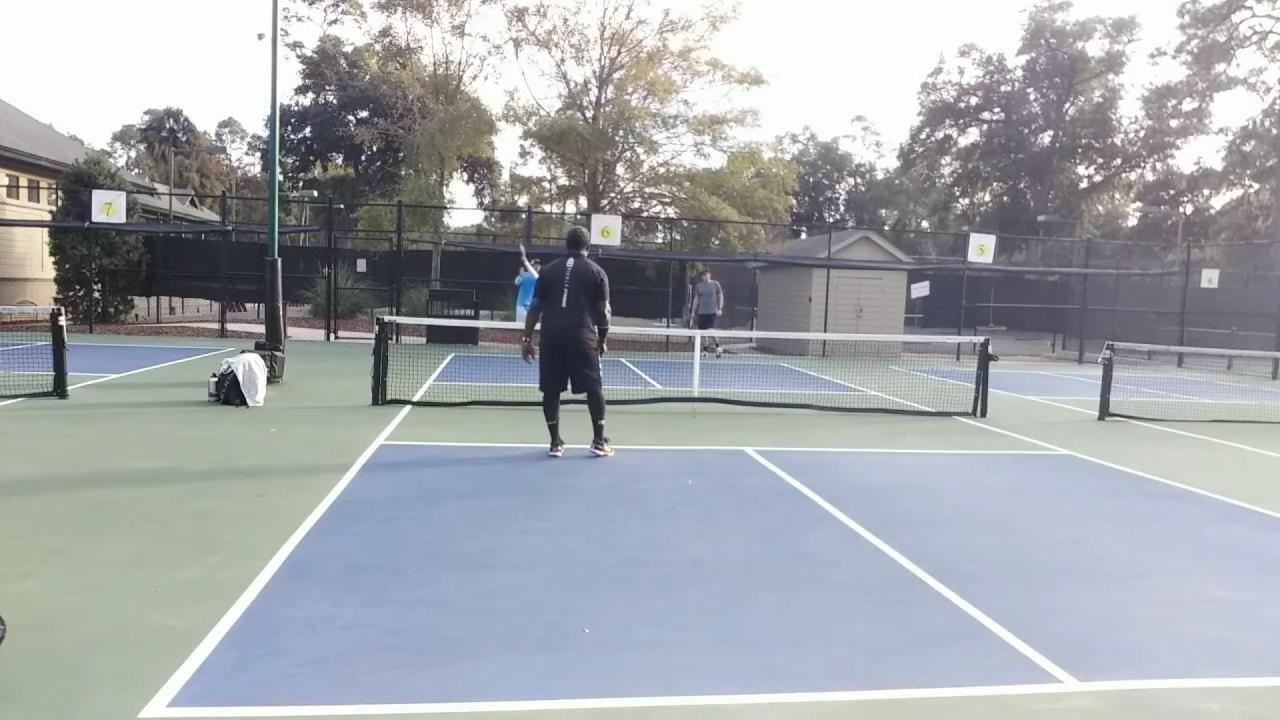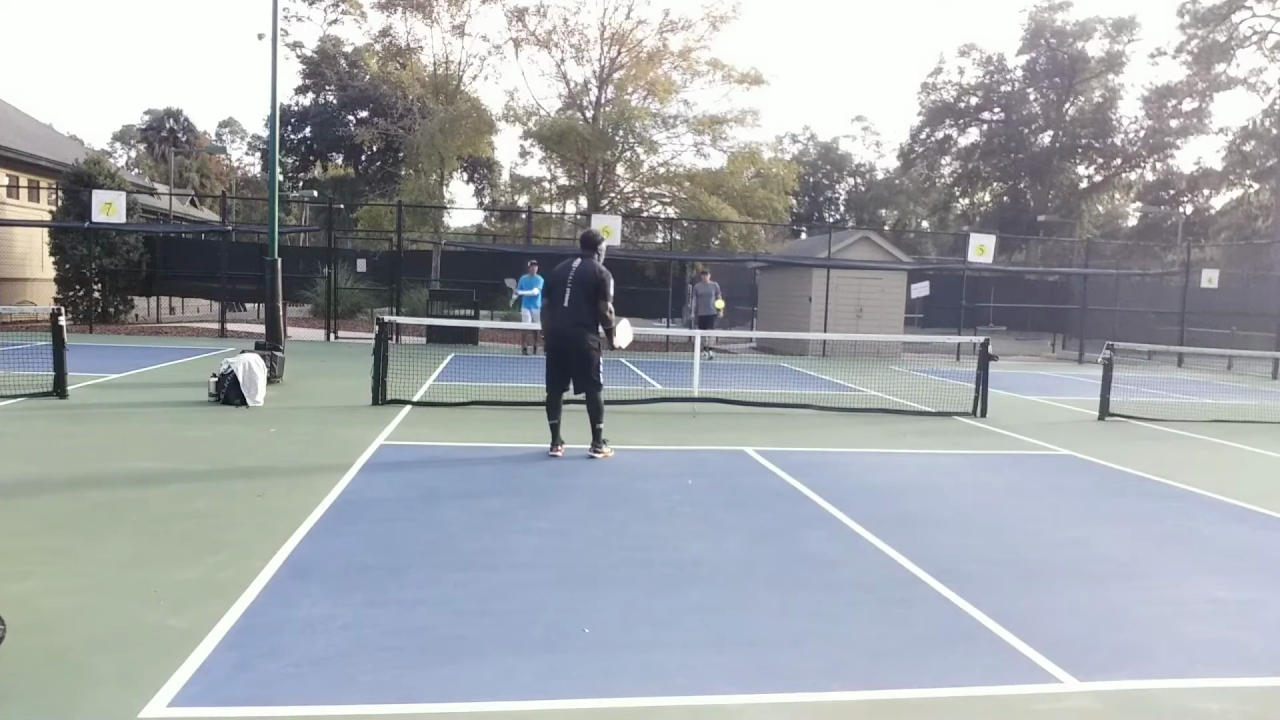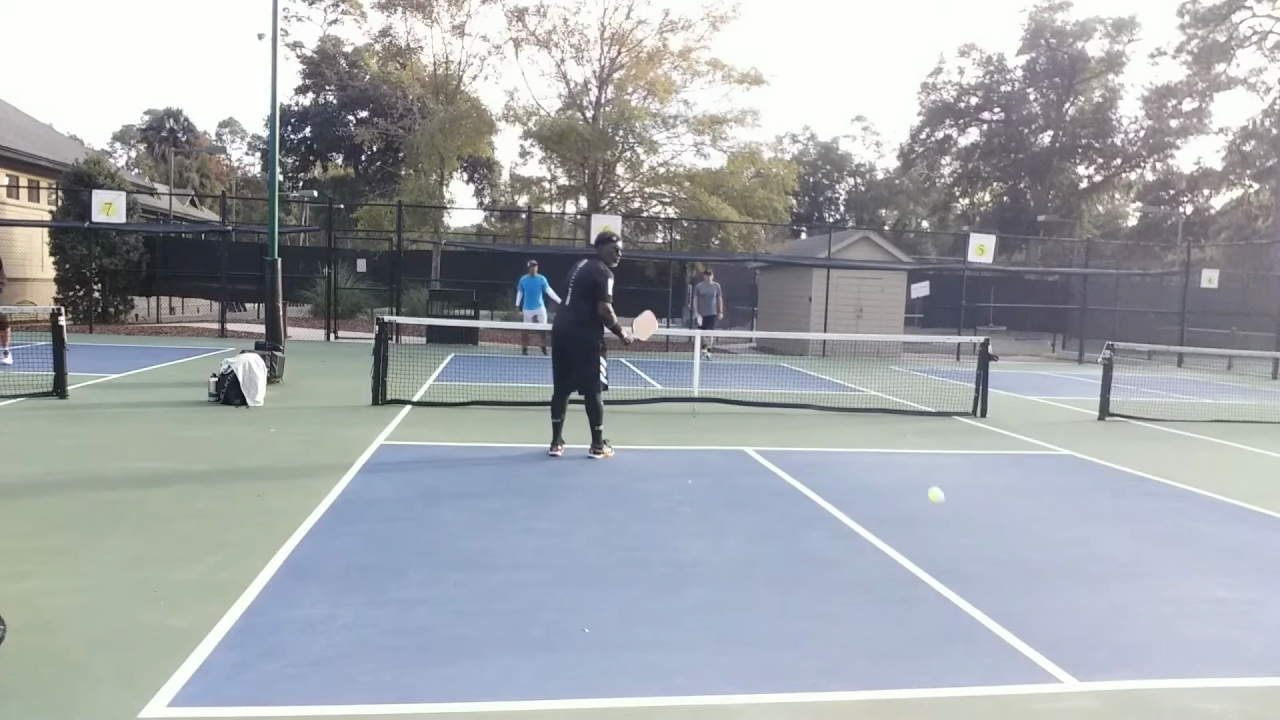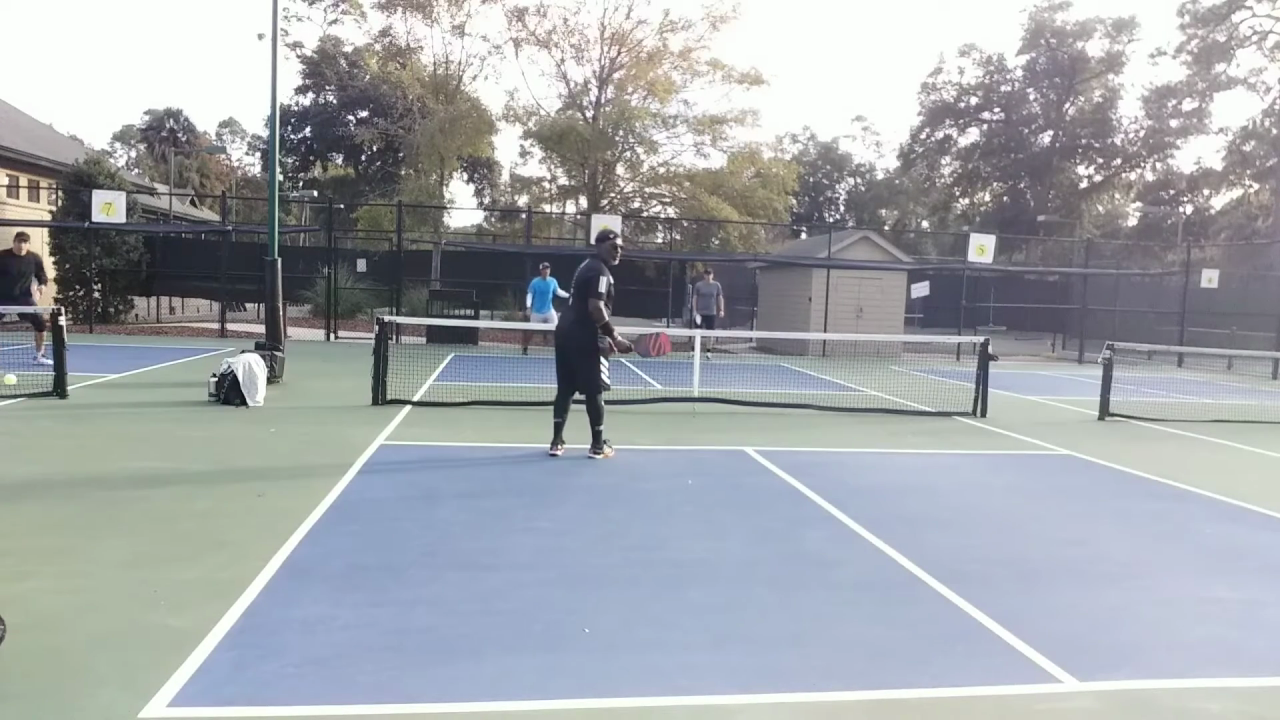
dt=0.3s
person 1, frame 1
left shoulder: (549, 270)
right shoulder: (596, 271)
left elbow: (534, 308)
right elbow: (603, 311)
left wrist: (527, 339)
right wrist: (602, 340)
left hip: (551, 336)
right hip: (581, 336)
left knee: (551, 390)
right knee: (594, 388)
left ankle: (556, 442)
right ankle: (599, 442)
person 1, frame 2
left shoulder: (559, 269)
right shoulder: (601, 273)
left elbow: (546, 306)
right elbow: (605, 311)
left wrist: (546, 336)
right wrist: (611, 337)
left hip: (555, 335)
right hip: (583, 337)
left knee: (554, 390)
right knee: (593, 390)
left ankle: (556, 442)
right ankle: (597, 444)
person 1, frame 3
left shoulder: (579, 267)
right shoulder: (603, 273)
right elbow: (604, 310)
right wrist: (621, 334)
left hip: (561, 332)
right hip: (584, 337)
left knee: (561, 390)
right knee: (593, 390)
left ankle: (556, 442)
right ankle: (598, 445)
person 1, frame 4
left shoulder: (587, 267)
right shoulder: (600, 271)
right elbow: (595, 308)
left wrist: (607, 337)
right wrist: (614, 337)
left hip: (566, 333)
right hip: (585, 337)
left knee: (565, 389)
right knee: (594, 391)
left ankle: (557, 441)
right ankle: (598, 445)
